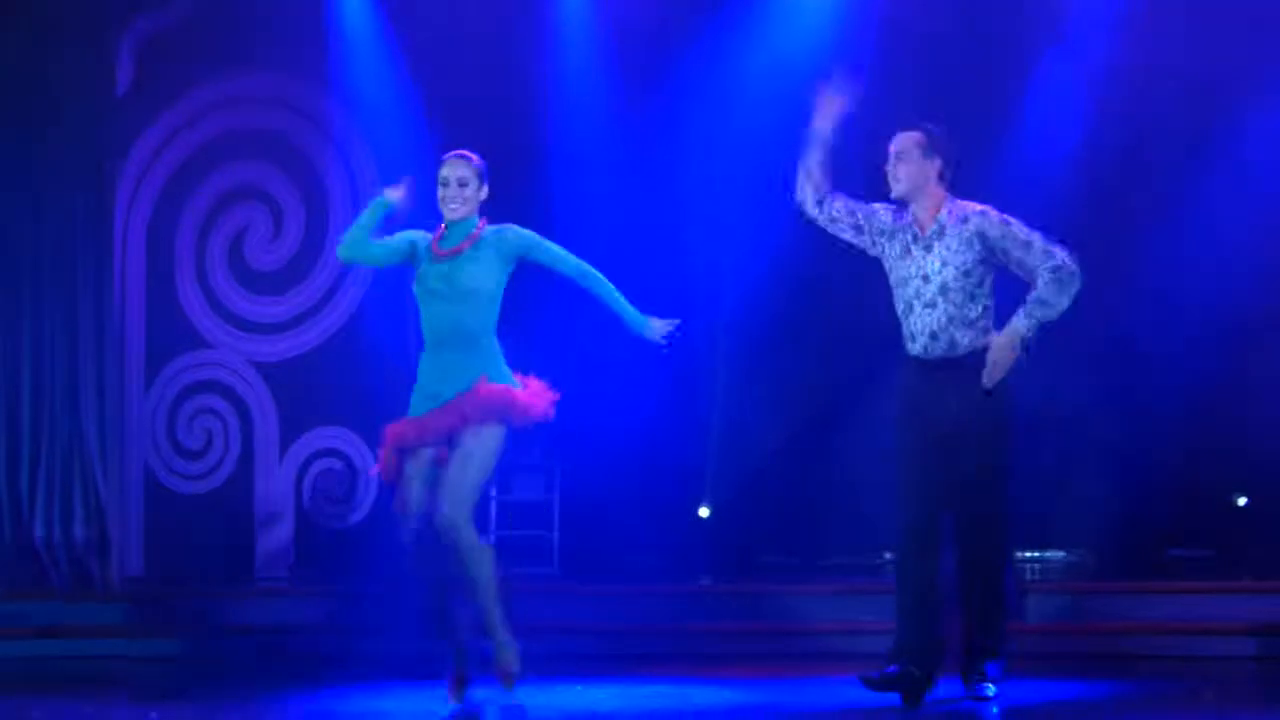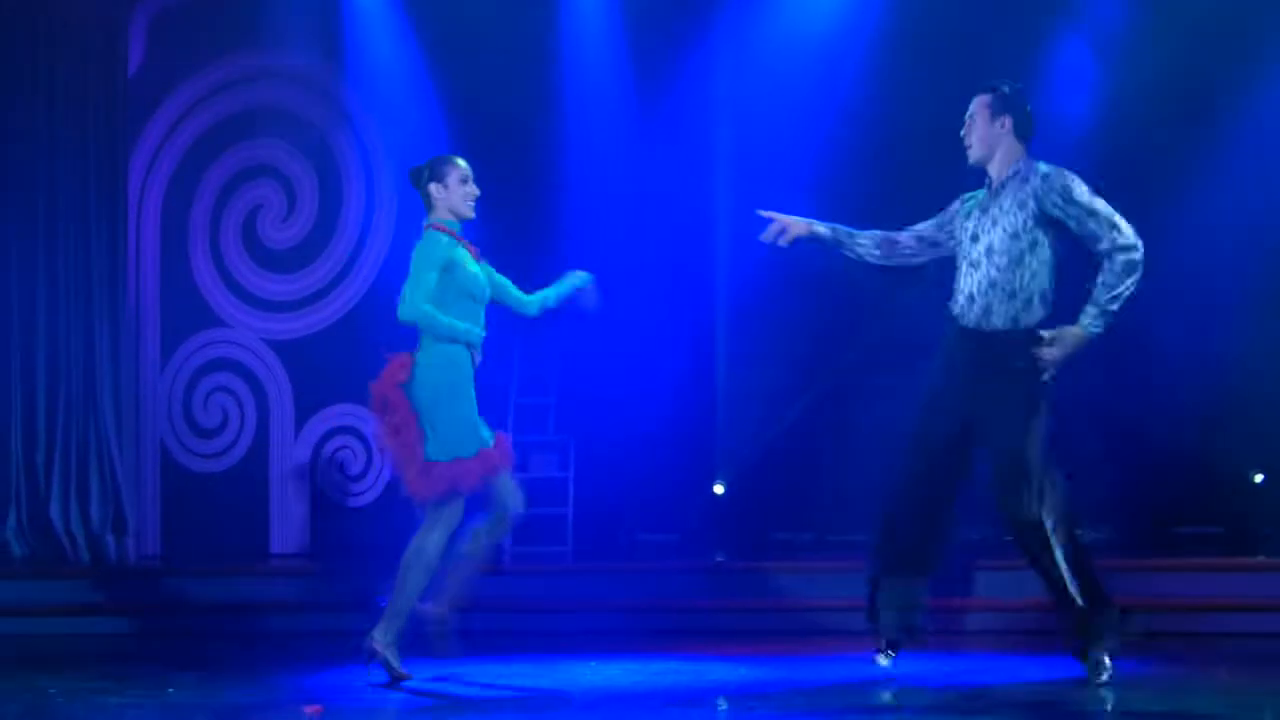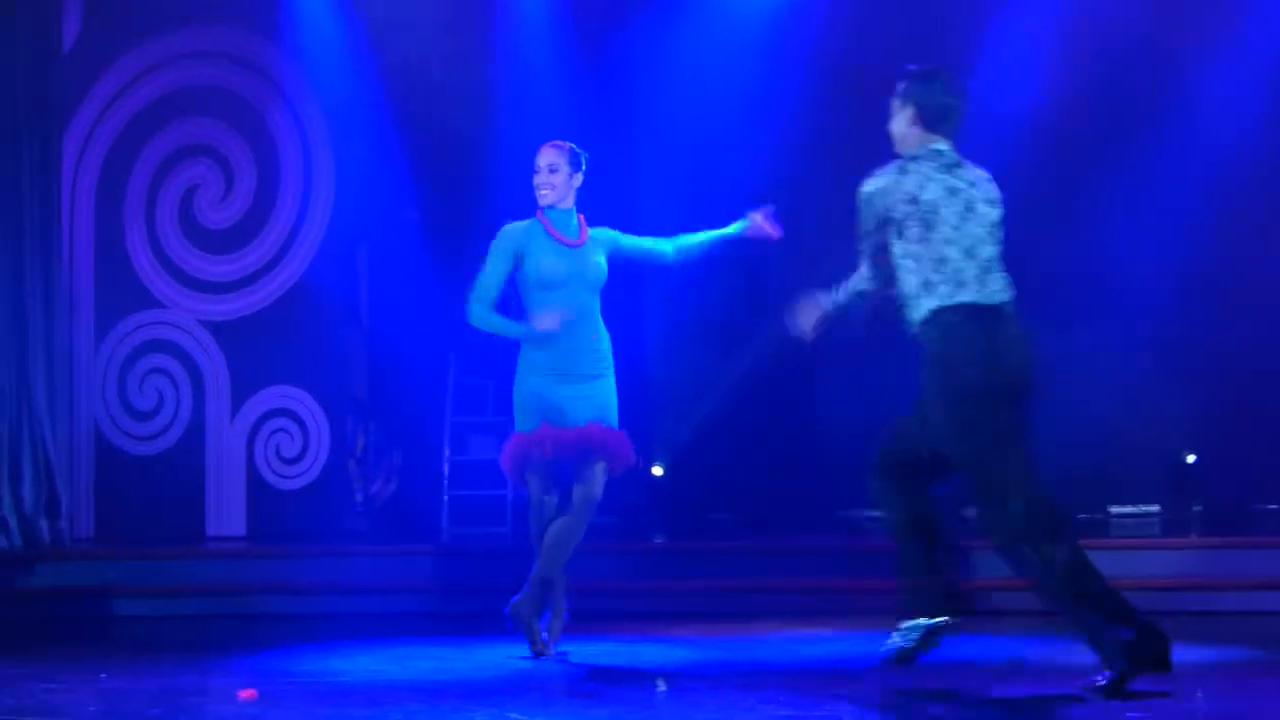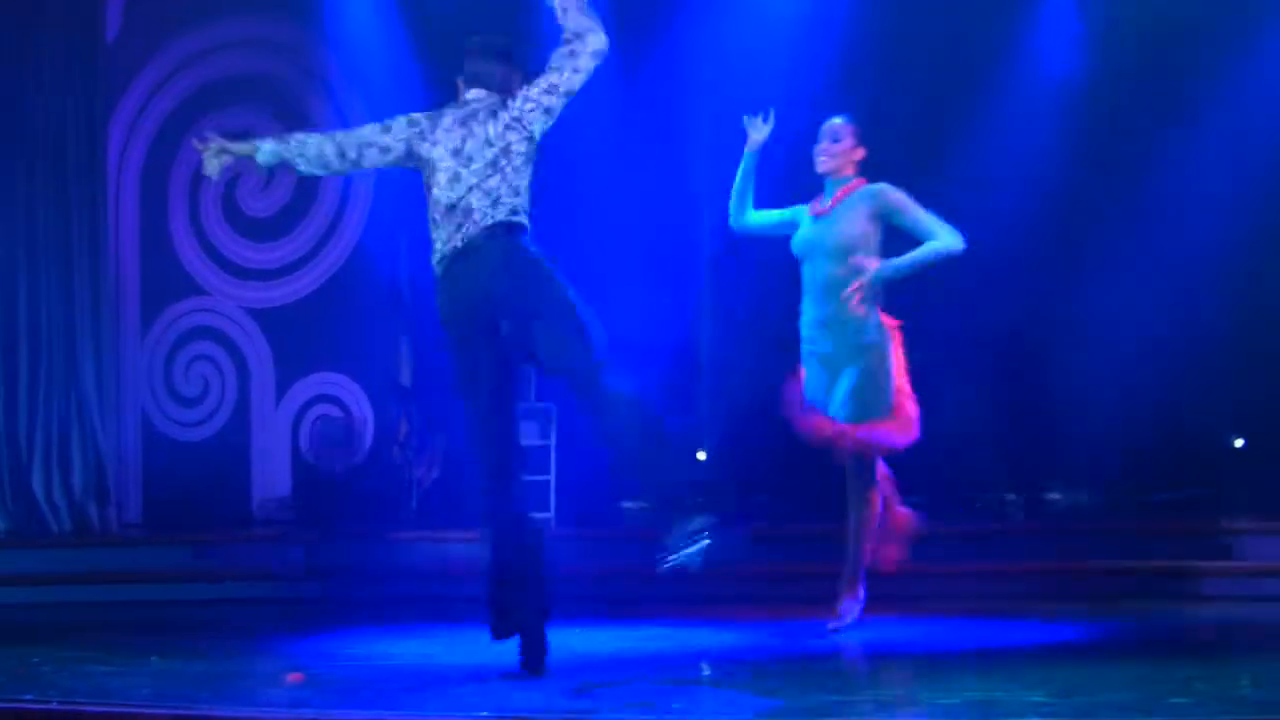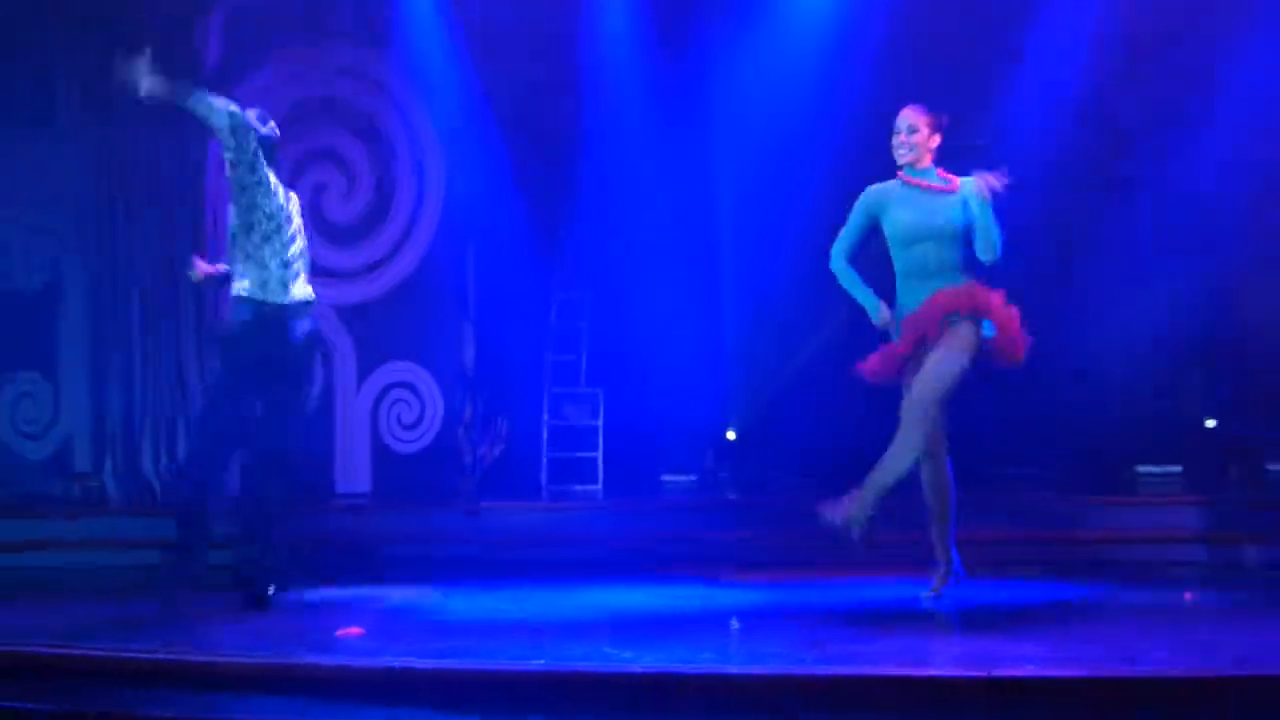
dt=1s
person 1, frame 1
left shoulder: (983, 223)
right shoulder: (884, 226)
left elbow: (1061, 272)
right elbow: (812, 199)
left wrist: (1017, 331)
right wrist: (822, 128)
left hip: (977, 384)
right hip: (922, 386)
left knee: (982, 523)
right knee: (918, 522)
left ankle: (983, 660)
right ankle: (914, 659)
person 1, frame 2
left shoulder: (1050, 185)
right shoulder: (972, 207)
left elbow: (1127, 249)
right elbow: (902, 246)
left wrist: (1088, 326)
right wrist: (818, 230)
left hip: (1017, 365)
right hip: (964, 358)
left knee: (1033, 507)
right knee: (920, 491)
left ankle: (1092, 630)
right ankle: (895, 622)
person 1, frame 3
left shoulder: (884, 187)
right shoulder: (980, 183)
left elbow: (878, 274)
left wrist: (826, 303)
left hip: (962, 354)
right hip: (1000, 347)
left knee: (1015, 510)
right knee: (896, 467)
left ankle: (1129, 640)
right ankle: (929, 603)
person 1, frame 4
left shoulder: (428, 129)
right shoulder: (520, 114)
left elbow: (332, 148)
left wrist: (248, 150)
left hip: (459, 292)
right hip: (507, 267)
left knee: (499, 460)
left ankle: (527, 623)
person 1, frame 5
left shoulder: (253, 183)
right shoulder: (282, 199)
left elbow: (238, 126)
left wrist: (174, 93)
right wrist: (219, 273)
left hip: (255, 331)
right hip: (295, 333)
left knee: (211, 446)
right knee: (269, 458)
left ankle: (194, 550)
right ankle: (258, 575)
person 2, frame 1
left shoulder: (505, 239)
right shoulder: (418, 244)
left elbow: (581, 271)
right elbow: (349, 252)
left wrist: (638, 321)
right wrist: (387, 202)
left hip: (485, 395)
right hip: (431, 398)
left knee: (452, 517)
right knee: (415, 517)
left ankle: (497, 632)
right ankle: (463, 643)
person 2, frame 2
left shoulder: (466, 254)
right shoulder: (432, 246)
left elbow: (524, 305)
right elbow: (409, 309)
left wrist: (571, 284)
right wrist: (467, 335)
left hip: (448, 395)
right hip: (440, 392)
left knee: (508, 506)
right knee: (447, 515)
left ankle: (435, 607)
right ankle: (387, 631)
person 2, frame 3
left shoulder: (601, 240)
right shoulder: (517, 236)
left elbow: (670, 252)
right elbow: (478, 312)
left wrist: (739, 230)
right wrist: (528, 329)
left hip: (594, 379)
right hip: (541, 380)
left knee: (588, 496)
right knee: (543, 500)
left ankle: (530, 600)
right ankle: (555, 600)
person 2, frame 4
left shoulder: (878, 198)
right shoulder: (802, 215)
left elbow: (951, 241)
right elbow: (740, 220)
left wrist: (886, 268)
right wrist: (753, 152)
left hip: (861, 349)
right hip: (817, 349)
left knee: (861, 467)
left ankle: (852, 588)
person 2, frame 5
left shoulder: (966, 190)
right shoulder: (879, 196)
left elbow: (987, 255)
right elbow: (839, 258)
left wrist: (981, 200)
right wrist: (874, 305)
left hip: (963, 318)
right hip: (913, 326)
left knee: (922, 400)
right knee: (933, 445)
left ankle: (864, 502)
right ankle: (945, 559)
